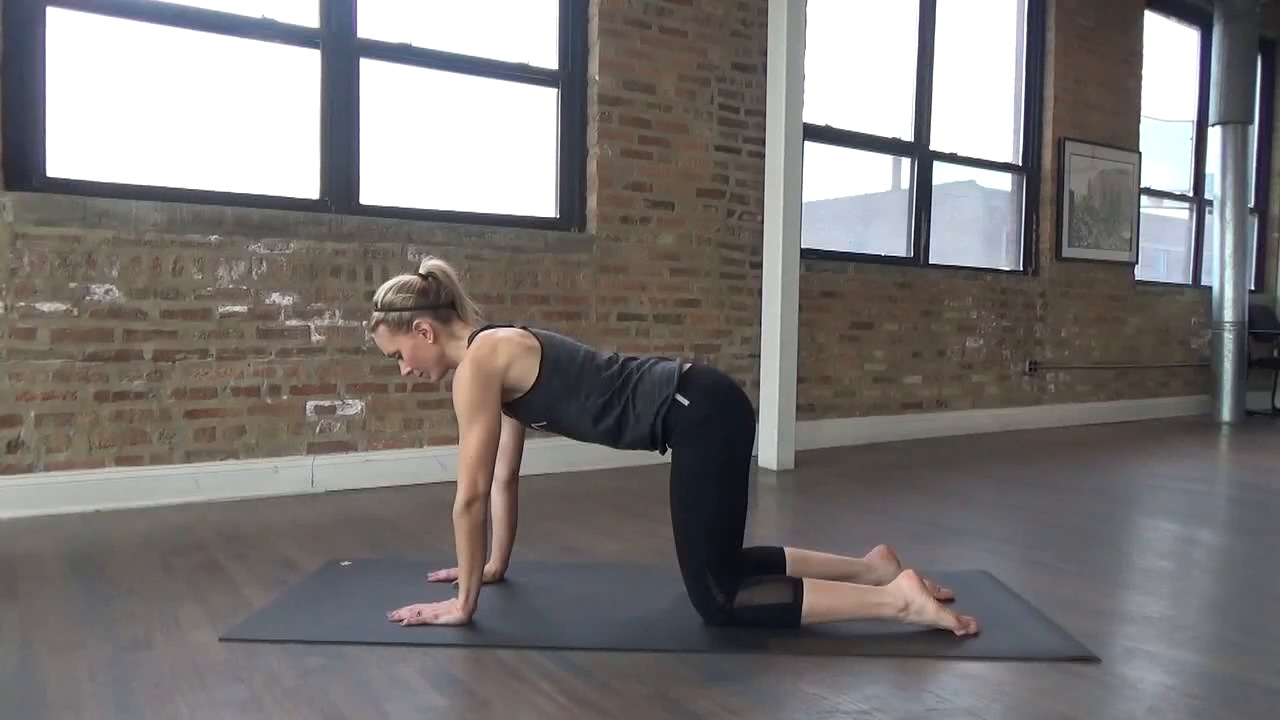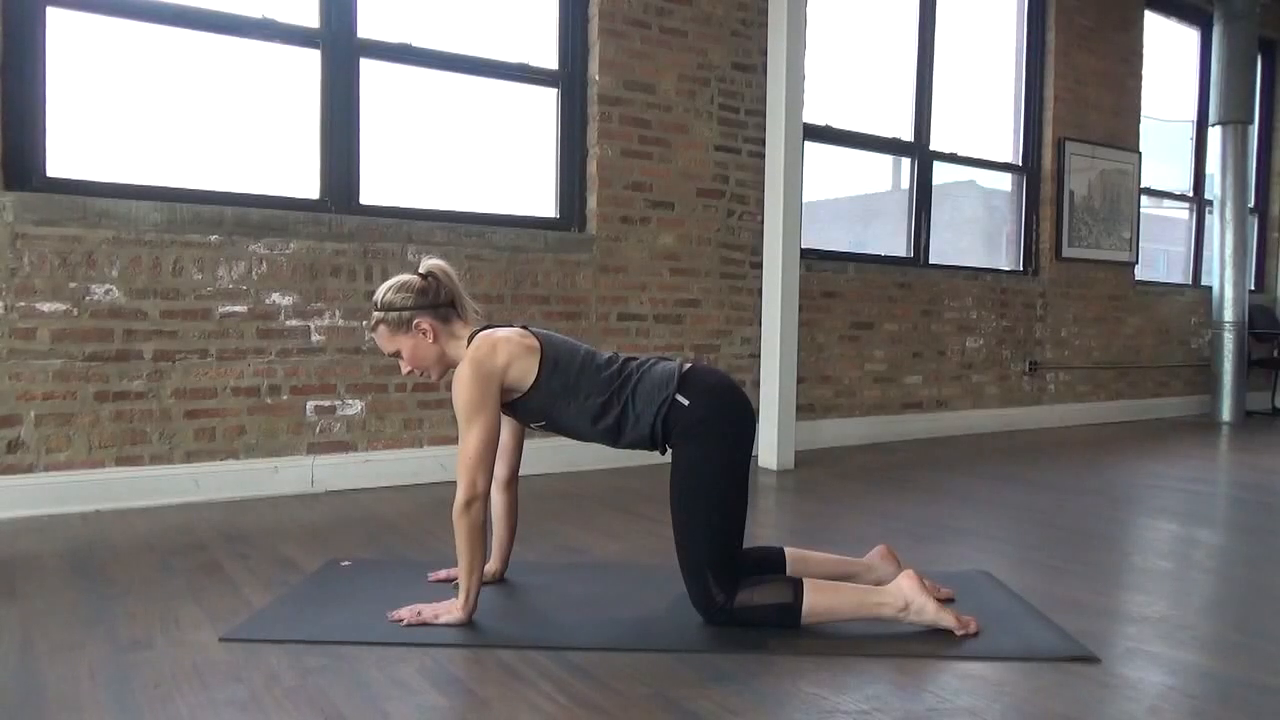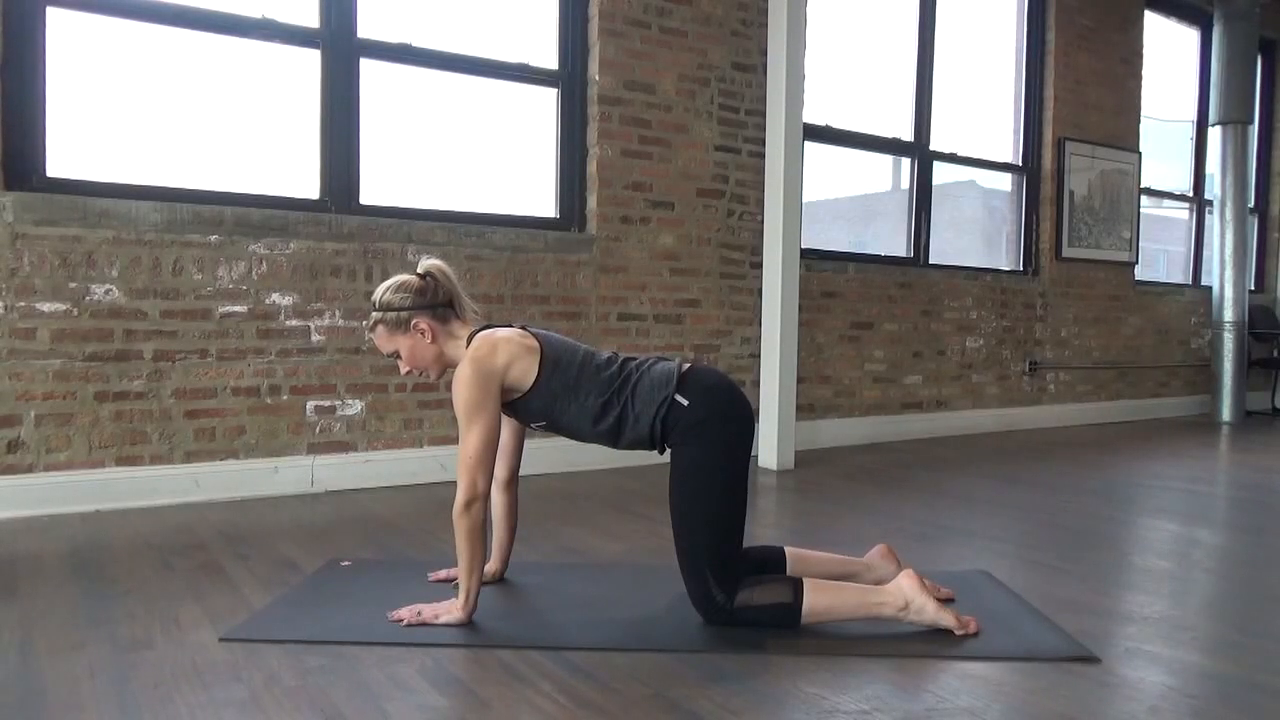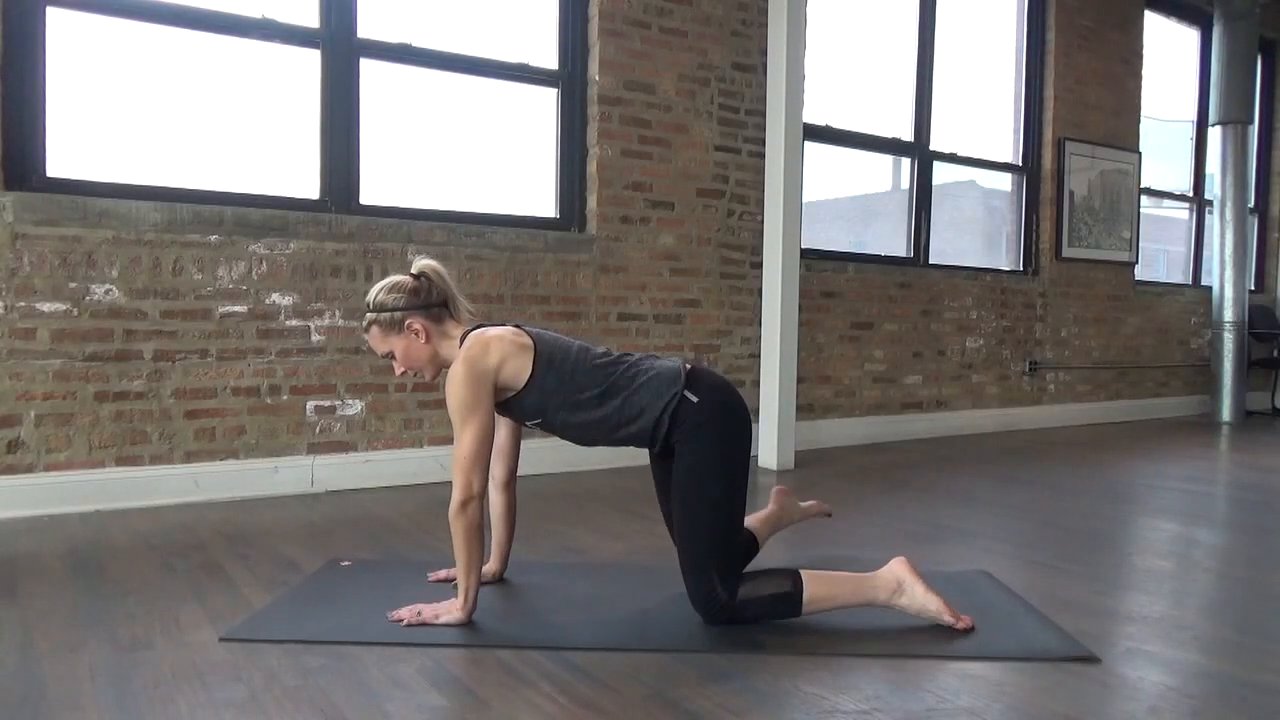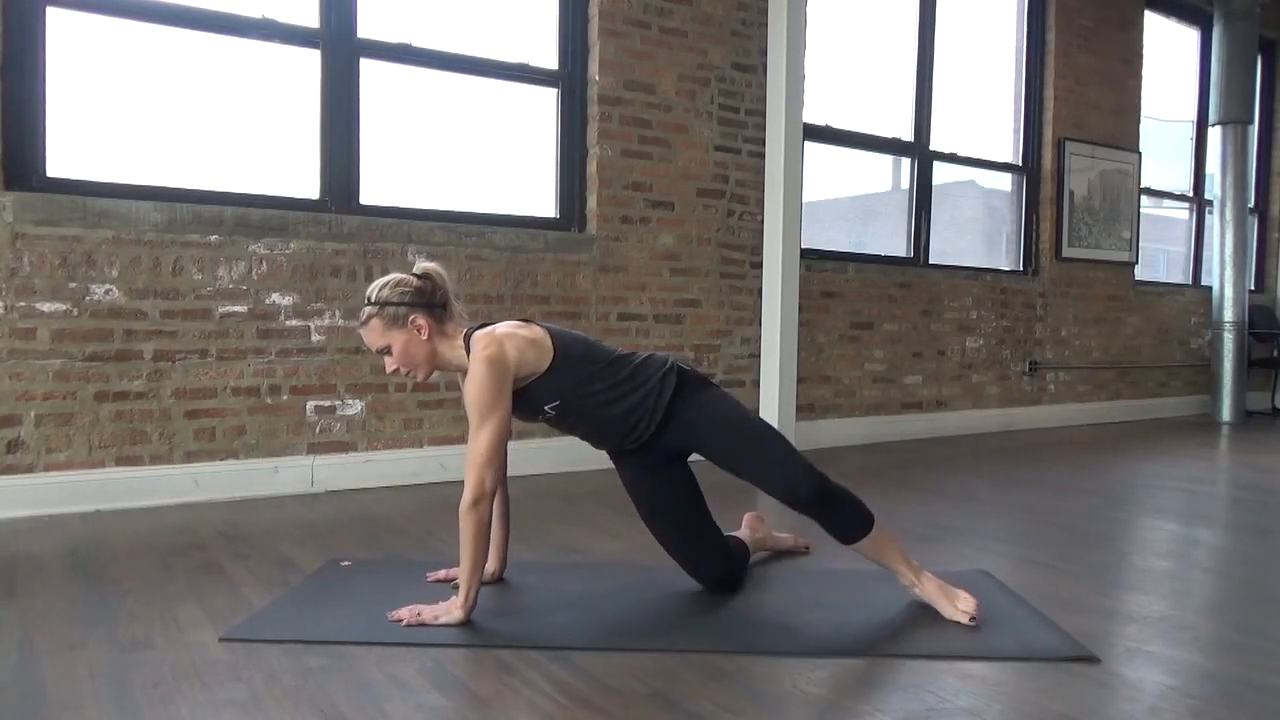
dt=1s
person 1, frame 1
left shoulder: (478, 362)
right shoulder: (501, 355)
left elbow: (471, 493)
right elbow: (505, 479)
left wrist: (464, 601)
right wrist: (493, 565)
left hip: (699, 413)
right hip: (700, 408)
left knee: (716, 599)
right knee: (716, 565)
left ankle: (897, 599)
right ankle: (870, 566)
person 1, frame 2
left shoulder: (477, 363)
right shoulder: (501, 355)
left elbow: (471, 493)
right elbow: (504, 478)
left wrist: (465, 601)
right wrist: (493, 565)
left hip: (701, 413)
right hip: (702, 407)
left knee: (717, 599)
right knee: (716, 566)
left ankle: (896, 598)
right ankle: (869, 567)
person 1, frame 3
left shoulder: (477, 362)
right shoulder: (501, 355)
left elbow: (471, 493)
right elbow: (504, 479)
left wrist: (464, 601)
right wrist: (493, 565)
left hip: (701, 414)
right hip: (700, 407)
left knee: (717, 599)
right knee: (715, 565)
left ankle: (897, 598)
right ankle: (869, 567)
person 1, frame 4
left shoulder: (471, 361)
right shoulder: (497, 356)
left elbow: (466, 495)
right elbow: (501, 479)
left wrist: (463, 603)
right wrist: (494, 564)
left hip: (701, 414)
right hip: (681, 420)
left knee: (715, 601)
right knee: (710, 561)
left ankle: (888, 584)
right ankle: (778, 512)
person 1, frame 5
left shoulder: (490, 353)
right shoulder: (474, 370)
left elbow: (477, 491)
right elbow: (495, 483)
left wrist: (462, 602)
right wrist: (493, 565)
left hip: (682, 401)
right hip: (636, 447)
left knee: (803, 487)
right knee: (718, 576)
left ankle: (917, 579)
right ankle: (752, 536)
